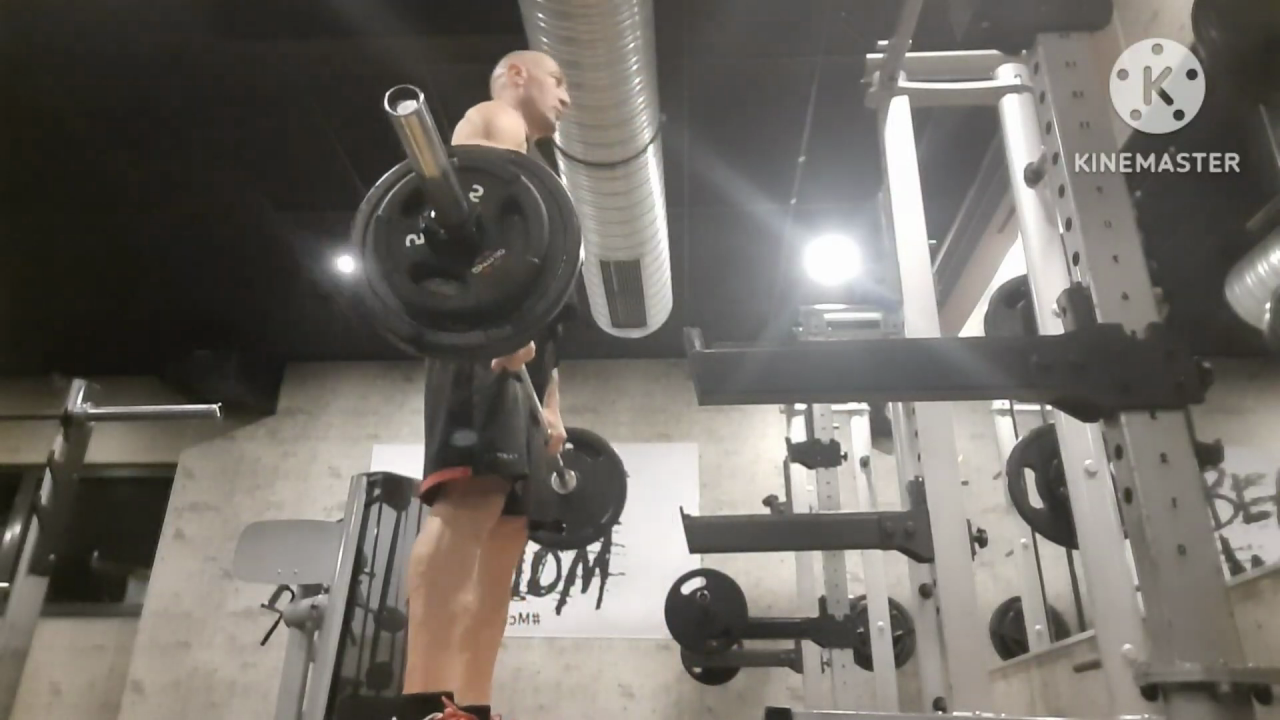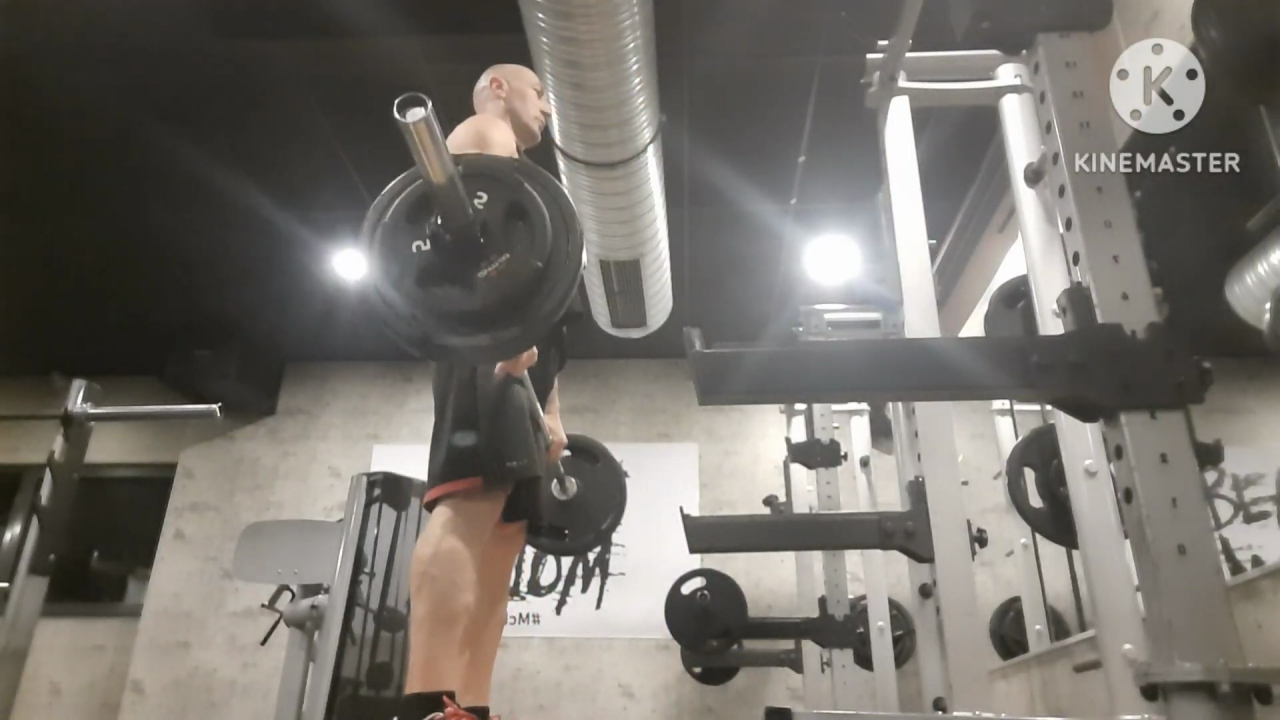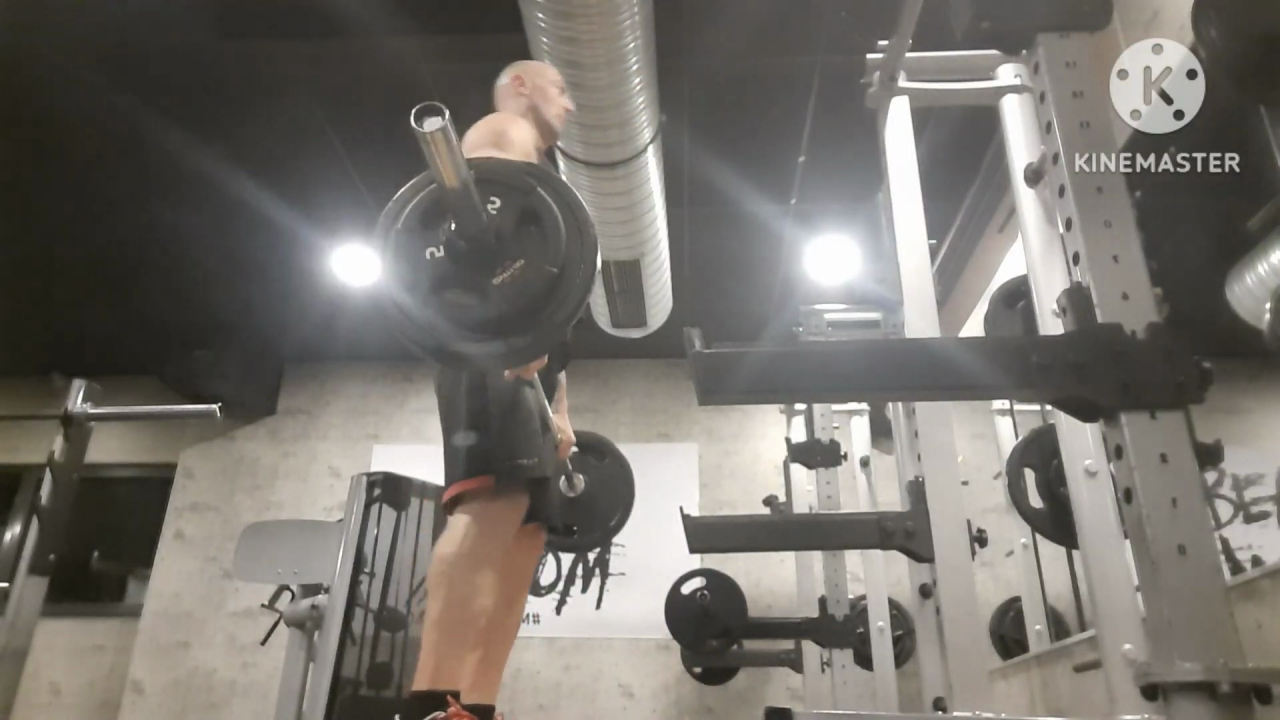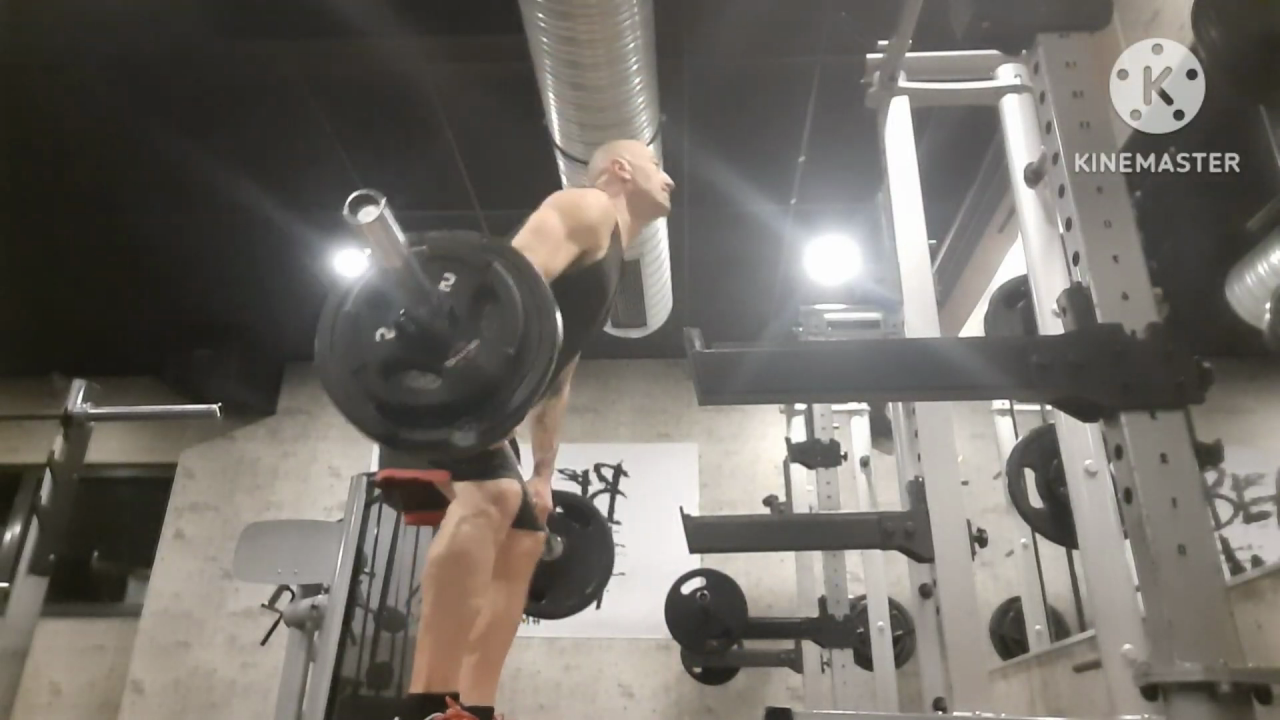
dt=0.4s
person 1, frame 1
left shoulder: (523, 162)
right shoulder: (493, 120)
left wrist: (548, 405)
left hip: (514, 351)
left knee: (502, 530)
right knee: (472, 498)
person 1, frame 2
left shoulder: (510, 165)
right shoulder: (484, 133)
left wrist: (550, 413)
left hip: (518, 359)
left knee: (502, 533)
right knee: (472, 504)
person 1, frame 3
left shoulder: (527, 171)
right shoulder: (504, 133)
left wrist: (560, 411)
left hip: (517, 367)
left knee: (524, 532)
right knee: (497, 503)
person 1, frame 4
left shoulder: (610, 264)
right shoulder: (590, 211)
left elbow: (558, 371)
left wrist: (543, 471)
left knee: (510, 546)
right knee: (488, 500)
